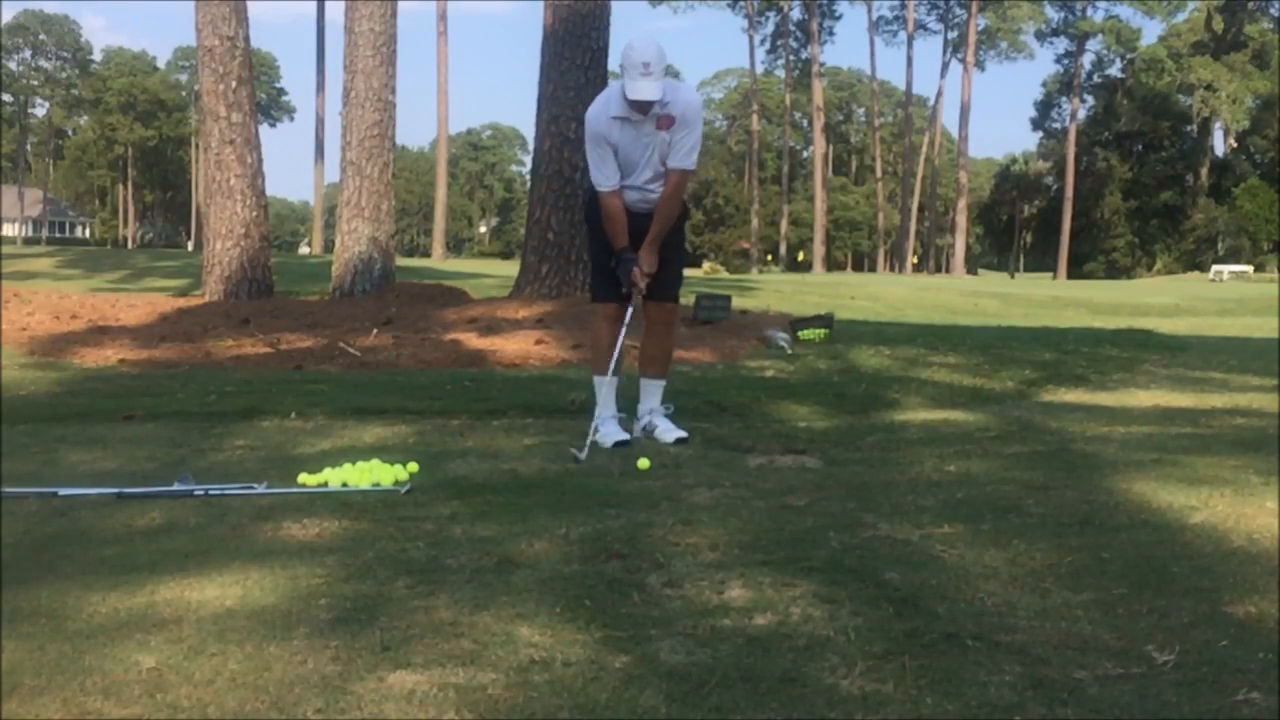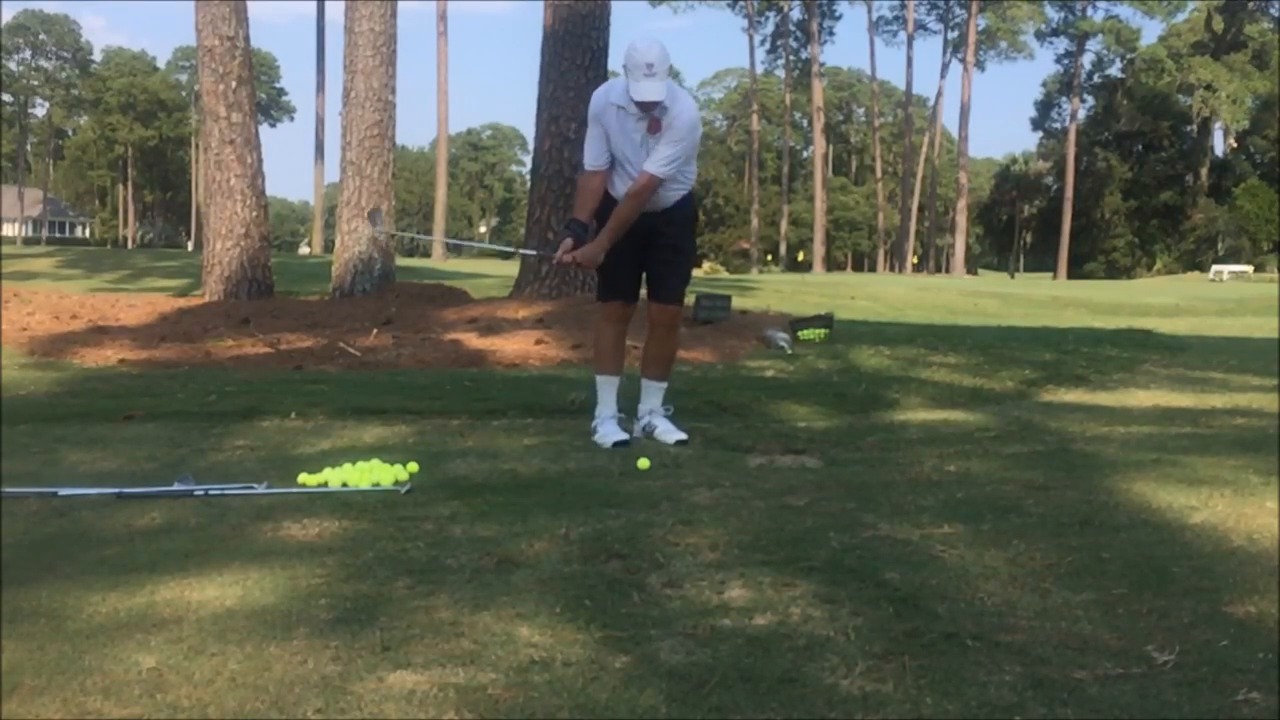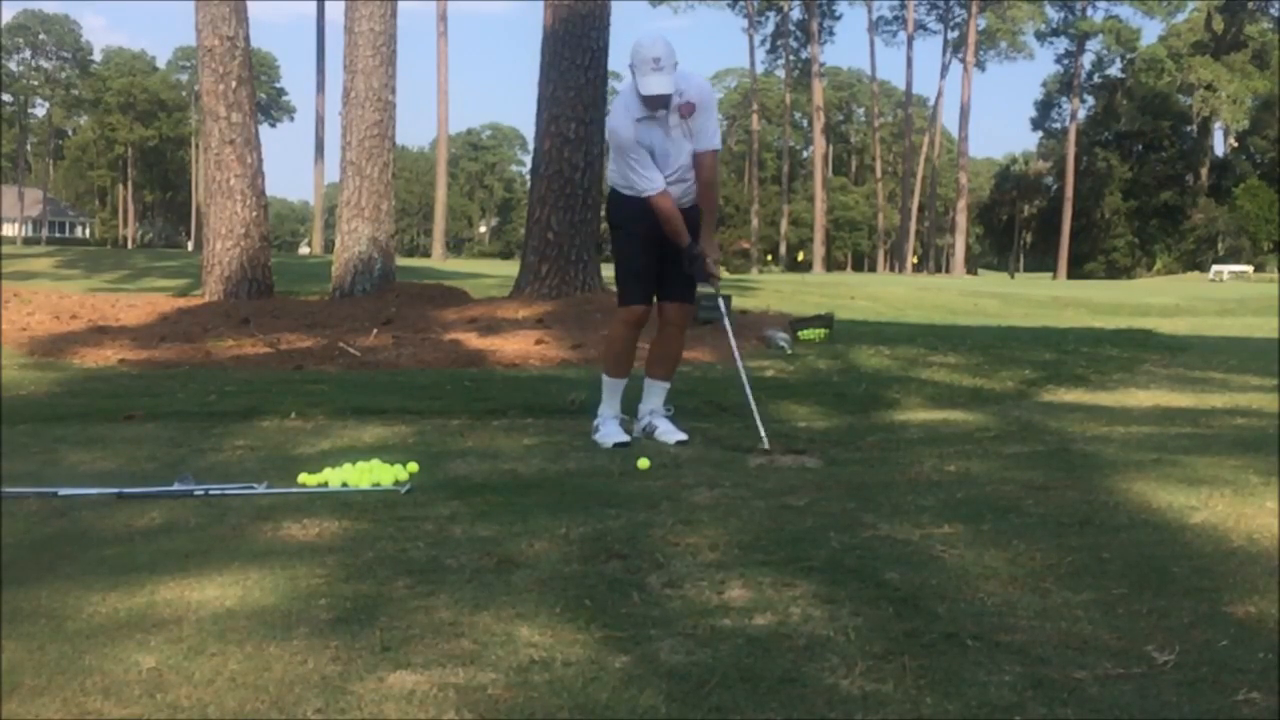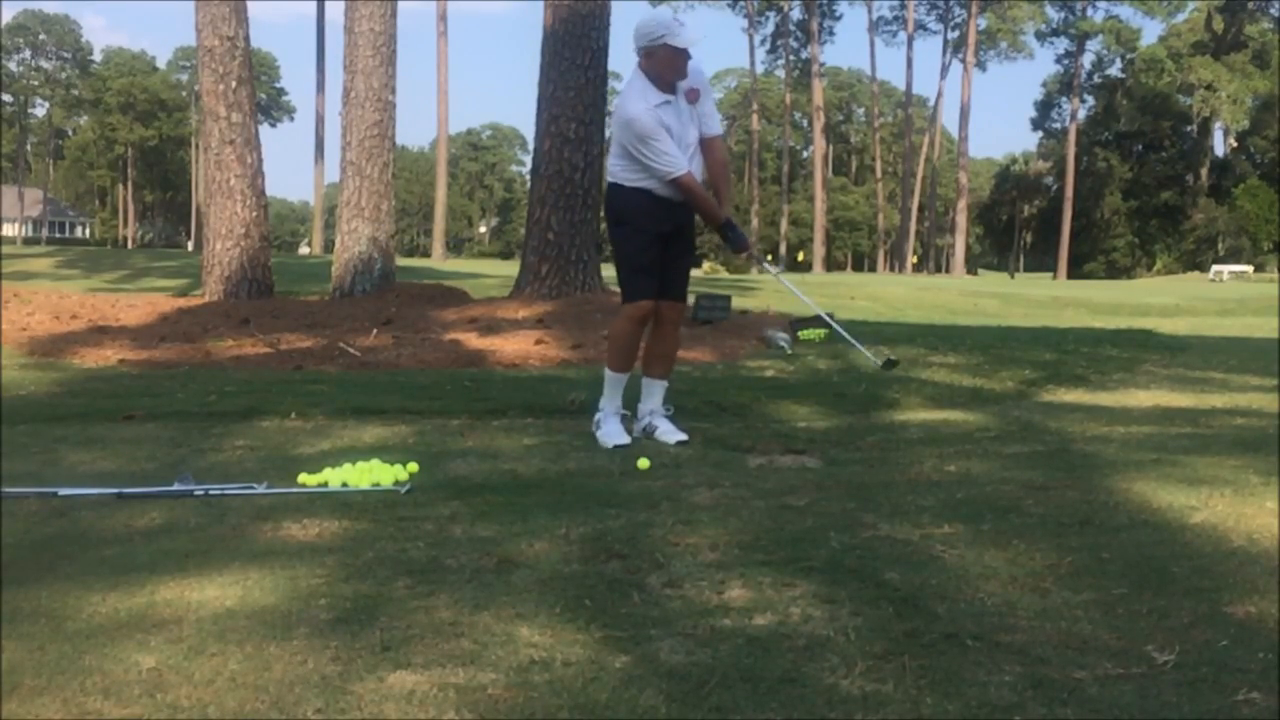
dt=0.4s
person 1, frame 1
left shoulder: (686, 103)
right shoulder: (600, 115)
left elbow: (676, 181)
right elbow: (609, 193)
left wrist: (651, 249)
right wrist: (624, 258)
left hip: (664, 213)
right hip: (611, 214)
left knee: (664, 311)
right knee: (609, 308)
left ankle: (651, 412)
right ankle: (605, 415)
person 1, frame 2
left shoulder: (683, 113)
right shoulder: (603, 101)
left elbow: (645, 186)
right elbow: (594, 172)
left wrist: (600, 244)
right wrist: (576, 230)
left hip: (672, 214)
right hip: (615, 208)
left knee: (667, 315)
right knee: (614, 310)
left ankle: (650, 413)
right ankle: (606, 415)
person 1, frame 3
left shoulder: (697, 91)
right shoulder: (622, 122)
left elbow: (707, 168)
right elbow: (656, 197)
left wrist: (708, 238)
right wrist: (692, 254)
left hip: (685, 210)
right hip: (635, 212)
left knee: (679, 314)
right knee: (633, 310)
left ankle: (651, 412)
right ankle: (607, 414)
person 1, frame 4
left shoulder: (695, 81)
right shoulder: (636, 110)
left elbow: (714, 148)
right elbow: (682, 178)
left wrist: (727, 212)
right wrist: (724, 227)
left hip: (679, 209)
right hip: (635, 206)
left knee: (672, 312)
right knee: (639, 307)
left ankle: (651, 412)
right ankle: (608, 412)
